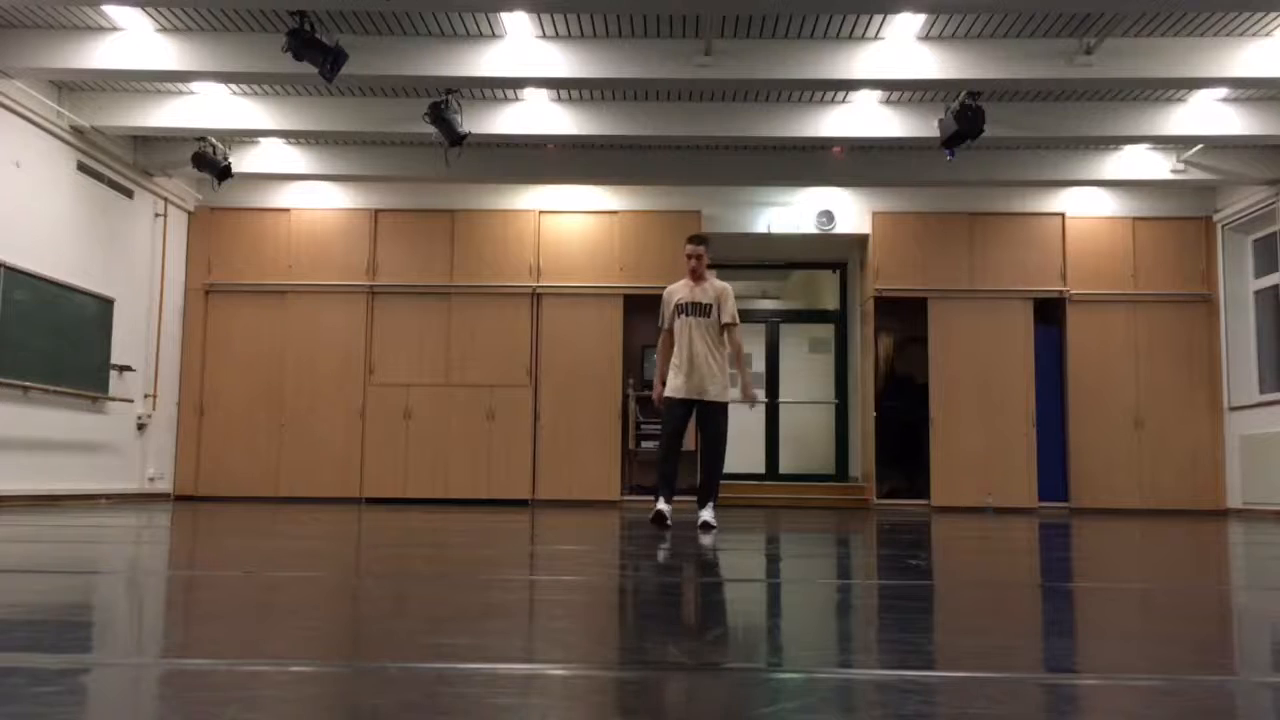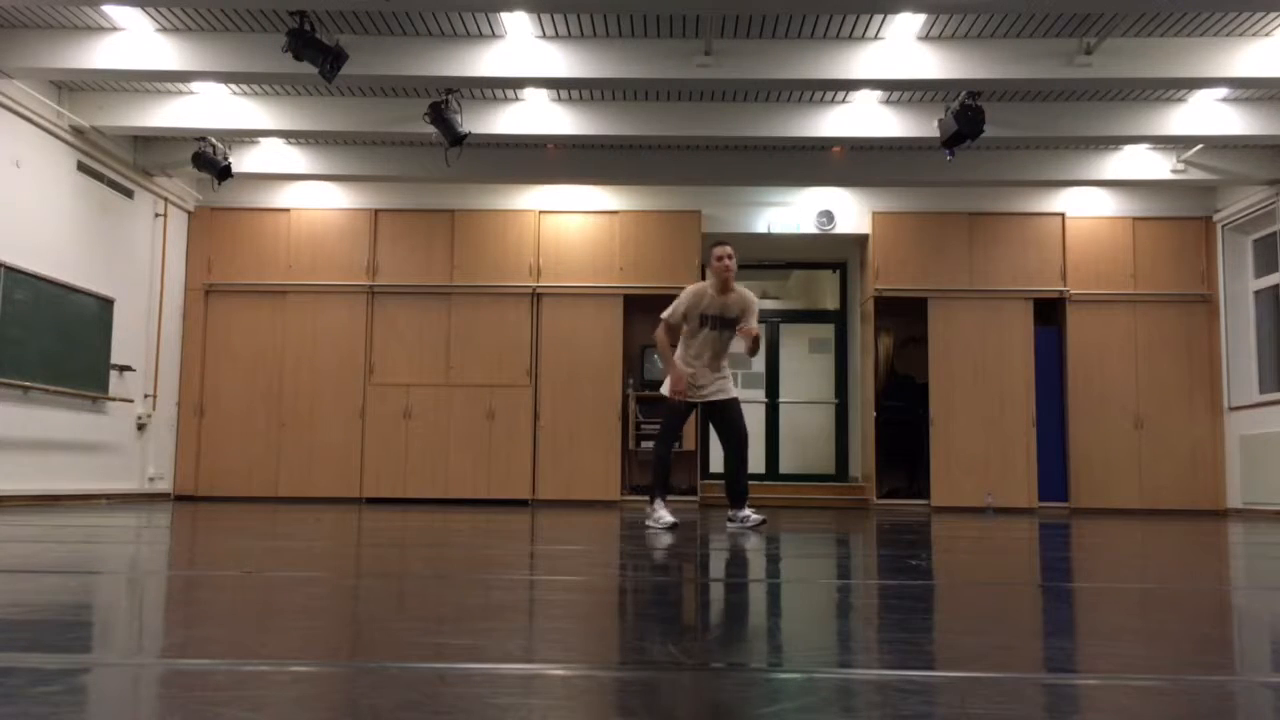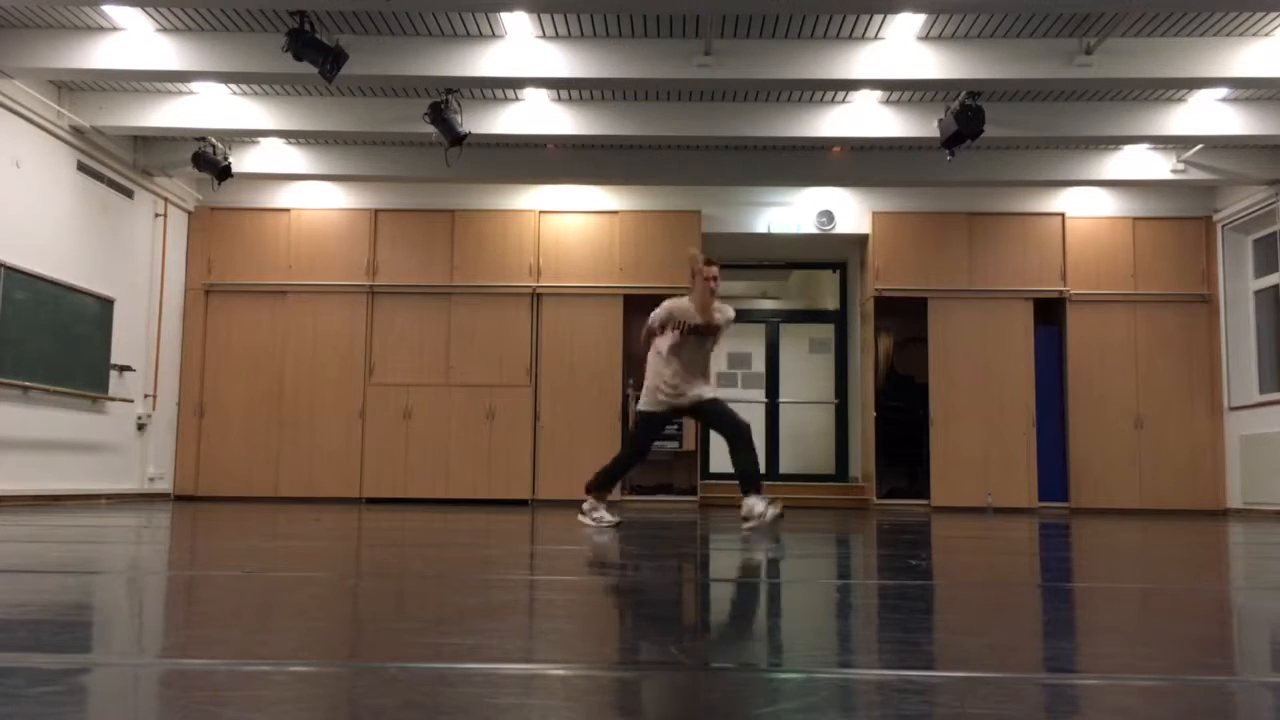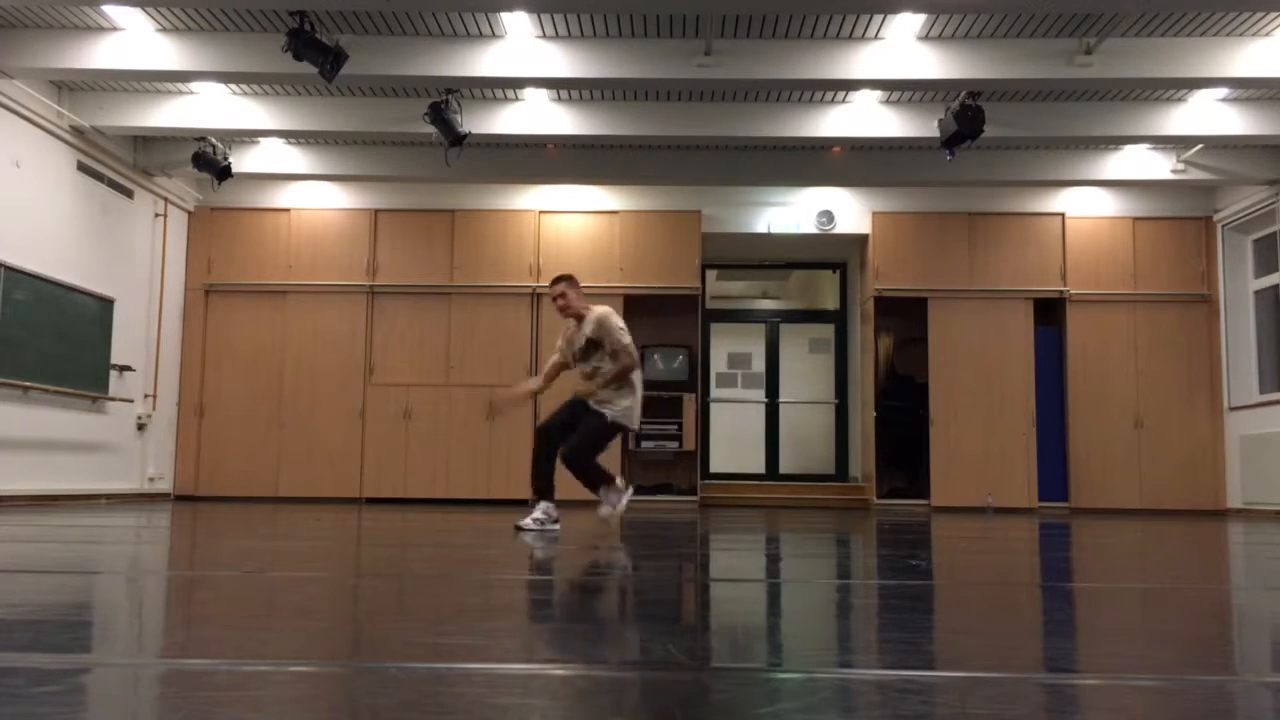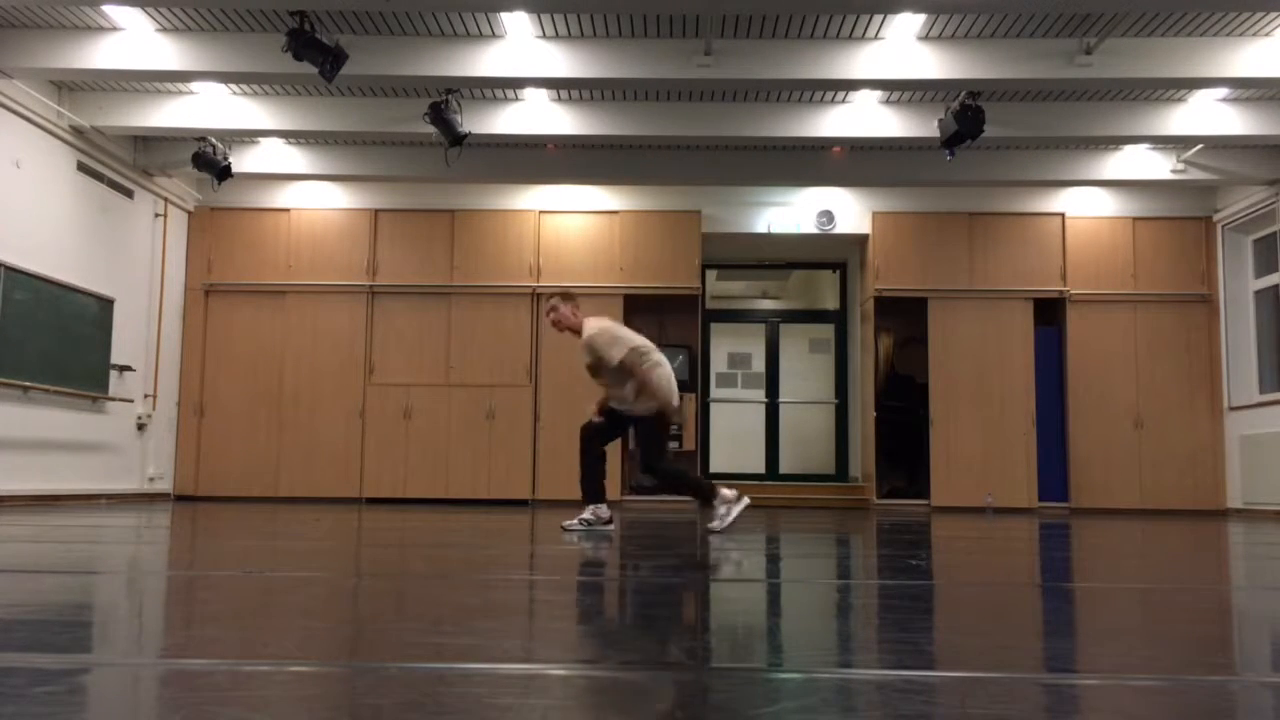
dt=1s
person 1, frame 1
left shoulder: (721, 291)
right shoulder: (672, 292)
left elbow: (732, 337)
right elbow: (666, 340)
left wrist: (745, 379)
right wrist: (659, 381)
left hip: (713, 384)
right hip: (678, 384)
left knee: (713, 446)
right knee: (670, 440)
left ankle: (706, 506)
right ankle: (663, 502)
person 1, frame 2
left shoulder: (747, 300)
right shoulder: (695, 294)
left elbow: (753, 350)
right elbow: (663, 331)
left wrist: (752, 336)
right wrist: (674, 374)
left hip: (718, 380)
right hip: (684, 379)
left knee: (737, 440)
right knee: (666, 440)
left ankle: (738, 509)
right ankle: (657, 505)
person 1, frame 3
left shoulder: (724, 313)
right shoulder: (673, 307)
left elbow: (712, 324)
right elbow: (649, 332)
left wrist: (705, 294)
right wrist: (656, 359)
left hip: (696, 391)
right hip: (659, 394)
left knee: (739, 431)
right knee: (634, 452)
left ankle: (752, 503)
right ankle: (591, 502)
person 1, frame 4
left shoulder: (604, 317)
right shoulder: (569, 336)
left elbow: (631, 361)
right elbow: (542, 380)
left wrist: (599, 385)
right wrist: (508, 397)
left hip: (618, 403)
right hip: (591, 398)
left knee: (573, 455)
right knee: (545, 434)
left ankle: (613, 488)
right ankle: (545, 509)
person 1, frame 5
left shoulder: (593, 336)
right shoulder: (590, 339)
left elbow: (636, 368)
right elbow: (614, 382)
left wrist: (666, 406)
right wrist: (601, 406)
left hip: (654, 394)
left knee: (654, 466)
right knee: (590, 434)
left ankle: (726, 499)
right ankle: (596, 510)
